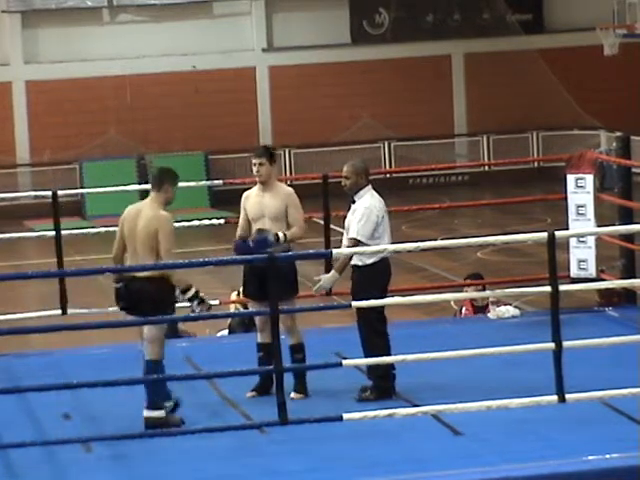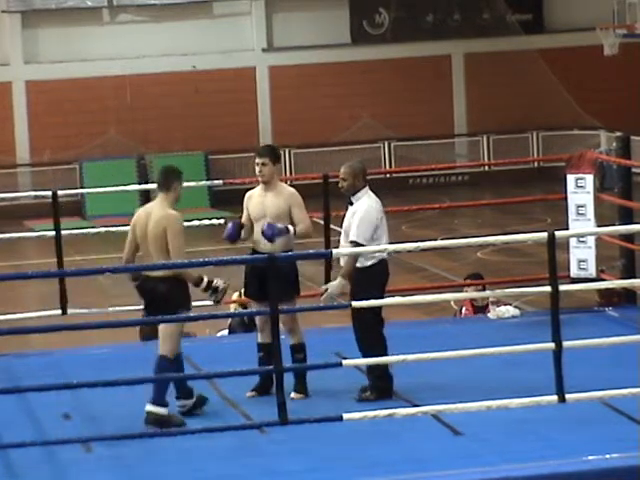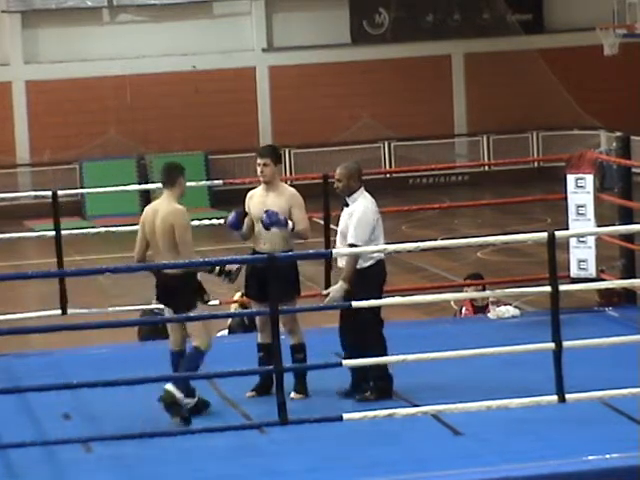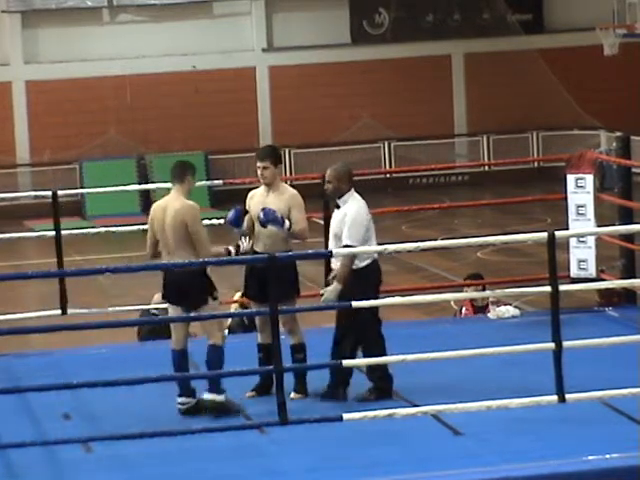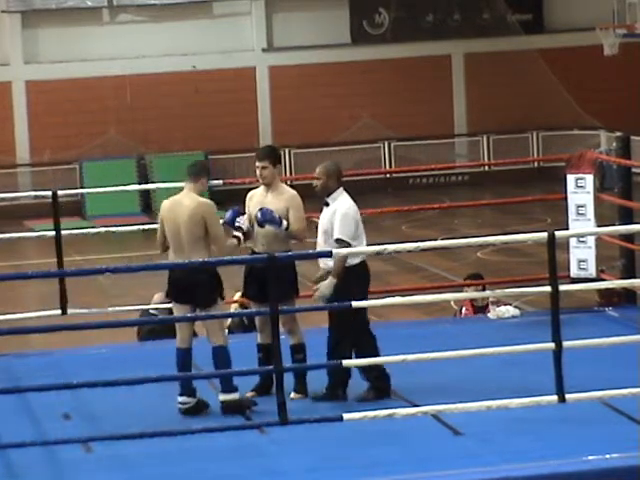
dt=0.2s
person 1, frame 1
left shoulder: (129, 211)
right shoulder: (162, 218)
left elbow: (116, 257)
right elbow: (168, 266)
left wrist: (120, 285)
right wrist: (192, 294)
left hip: (132, 284)
right hip: (154, 287)
left knee: (154, 346)
right knee: (153, 351)
left ankle: (163, 399)
right ankle: (153, 413)
person 1, frame 2
left shoulder: (140, 214)
right shoulder: (172, 217)
left elbow: (127, 259)
right elbow: (180, 265)
left wrist: (140, 282)
right wrist: (207, 283)
left hip: (149, 285)
right hip: (170, 286)
left knee: (170, 345)
right knee: (167, 350)
left ankle: (185, 398)
right ankle: (157, 408)
person 1, frame 3
left shoulder: (148, 211)
right shoulder: (177, 212)
left elbow: (138, 256)
right elbow: (188, 257)
right wrist: (222, 269)
left hip: (163, 281)
right hip: (183, 281)
left knee: (177, 342)
right knee: (202, 340)
left ankle: (186, 398)
right ankle: (175, 390)
person 1, frame 4
left shoulder: (155, 209)
right shoulder: (189, 208)
left elbow: (151, 253)
right elbow: (206, 252)
right wrist: (233, 250)
left hip: (171, 278)
right hip: (193, 278)
left knee: (178, 340)
right knee: (215, 336)
left ankle: (185, 398)
right ankle: (214, 395)
person 1, frame 5
left shoulder: (166, 205)
right shoulder: (205, 206)
left elbow: (162, 247)
right elbow: (222, 249)
left hip: (177, 275)
right hip: (203, 275)
left knee: (183, 339)
right knee: (218, 338)
left ankle: (186, 398)
right ankle: (229, 396)
person 2, frame 1
left shoulder: (287, 194)
right shoulder: (247, 196)
left elbow: (299, 229)
right elbow: (242, 229)
left wrist: (278, 236)
right wrist: (240, 241)
left hip: (280, 261)
right hip: (255, 261)
left knee: (288, 323)
right knee: (262, 324)
left ankle: (300, 382)
right ankle: (265, 381)
person 2, frame 2
left shoulder: (290, 195)
right shoulder: (250, 196)
left elbow: (307, 229)
right elbow: (246, 234)
left wrist: (286, 230)
right wrist: (237, 232)
left hip: (282, 262)
right hip: (257, 261)
left knee: (290, 323)
right knee: (262, 324)
left ankle: (300, 382)
right ankle: (265, 381)
person 2, frame 3
left shoulder: (291, 195)
right shoulder: (251, 196)
left elbow: (305, 232)
right elbow: (246, 235)
left wrist: (285, 224)
right wrist: (238, 227)
left hip: (282, 262)
right hip: (258, 262)
left knee: (290, 324)
right knee: (263, 324)
left ankle: (300, 382)
right ankle: (265, 381)
person 2, frame 4
left shoulder: (291, 196)
right shoulder: (252, 196)
left elbow: (303, 233)
right elbow: (247, 234)
left wrist: (281, 222)
right wrist: (238, 224)
left hip: (281, 263)
right hip: (257, 263)
left knee: (289, 324)
right knee: (262, 324)
left ankle: (300, 382)
right ankle: (265, 381)
person 2, frame 5
left shoulder: (290, 196)
right shoulder: (252, 196)
left elbow: (300, 233)
right elbow: (245, 235)
left wrist: (278, 223)
right wrist: (236, 226)
left hip: (281, 264)
right hip: (257, 262)
left knee: (289, 323)
right knee: (262, 324)
left ankle: (301, 381)
right ankle: (265, 381)
person 3, frame 1
left shoulder: (367, 205)
right shoulder: (367, 201)
left elbow: (354, 245)
left wrist: (334, 274)
left hip: (370, 270)
right hip: (369, 269)
left knee: (371, 328)
right knee: (374, 327)
left ankle: (382, 386)
right ankle: (382, 379)
person 3, frame 2
left shoulder: (366, 208)
right shoulder: (361, 203)
left elbow: (356, 249)
left wrist: (340, 281)
right wrist: (346, 278)
left hip: (369, 272)
right hip: (364, 272)
left knee: (370, 329)
right knee: (364, 328)
left ankle: (381, 386)
right ankle: (378, 379)
person 3, frame 3
left shoulder: (362, 209)
right shoulder: (354, 204)
left elbow: (356, 252)
left wrist: (342, 285)
right wrist: (344, 281)
left hip: (366, 275)
right hip: (358, 274)
left knee: (369, 332)
right knee: (349, 330)
left ankle: (381, 386)
right ankle: (360, 381)
person 3, frame 4
left shoulder: (354, 211)
right shoulder: (343, 207)
left elbow: (350, 253)
left wrist: (336, 286)
right wrist: (336, 276)
left hip: (361, 276)
right hip: (351, 276)
left knee: (368, 333)
right knee: (345, 333)
left ankle: (381, 386)
right ankle: (338, 386)
person 3, frame 5
left shoulder: (344, 208)
right shoulder: (332, 206)
left elbow: (344, 249)
left wrist: (331, 281)
right wrist: (325, 274)
left hip: (350, 275)
right hip: (338, 275)
left knee: (357, 332)
right knee: (338, 332)
left ankle: (379, 385)
right ankle: (336, 387)
